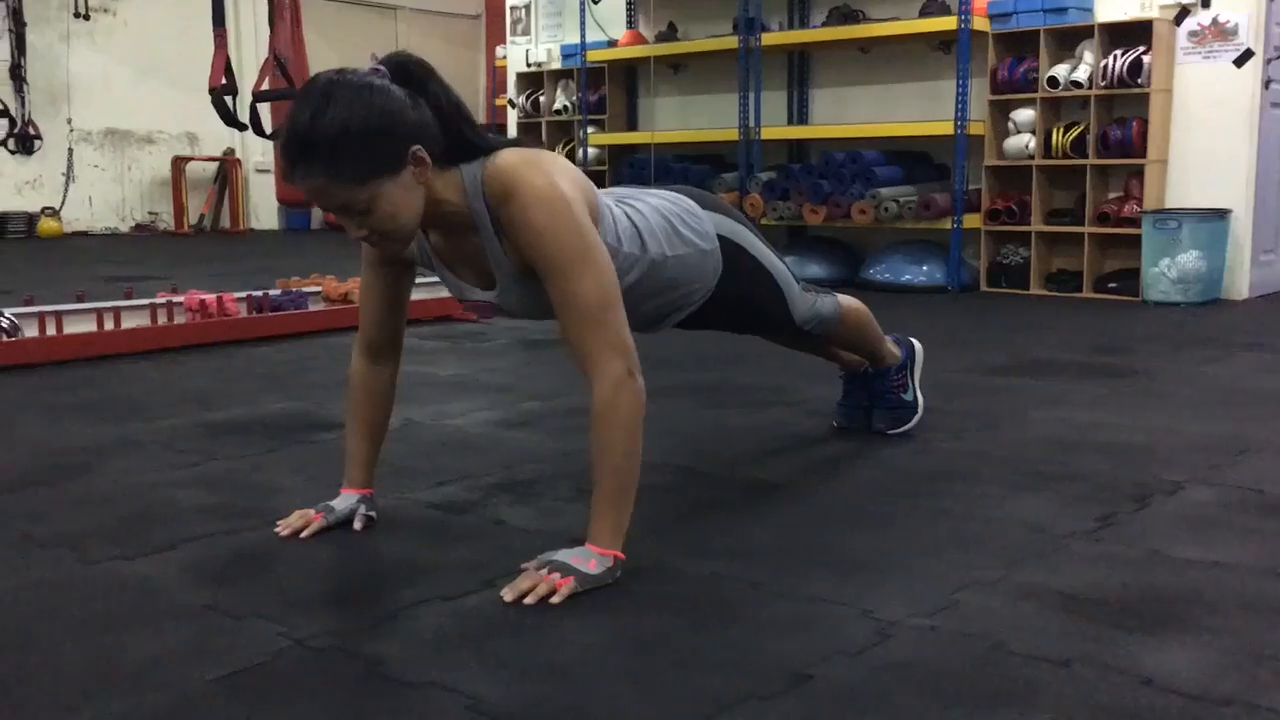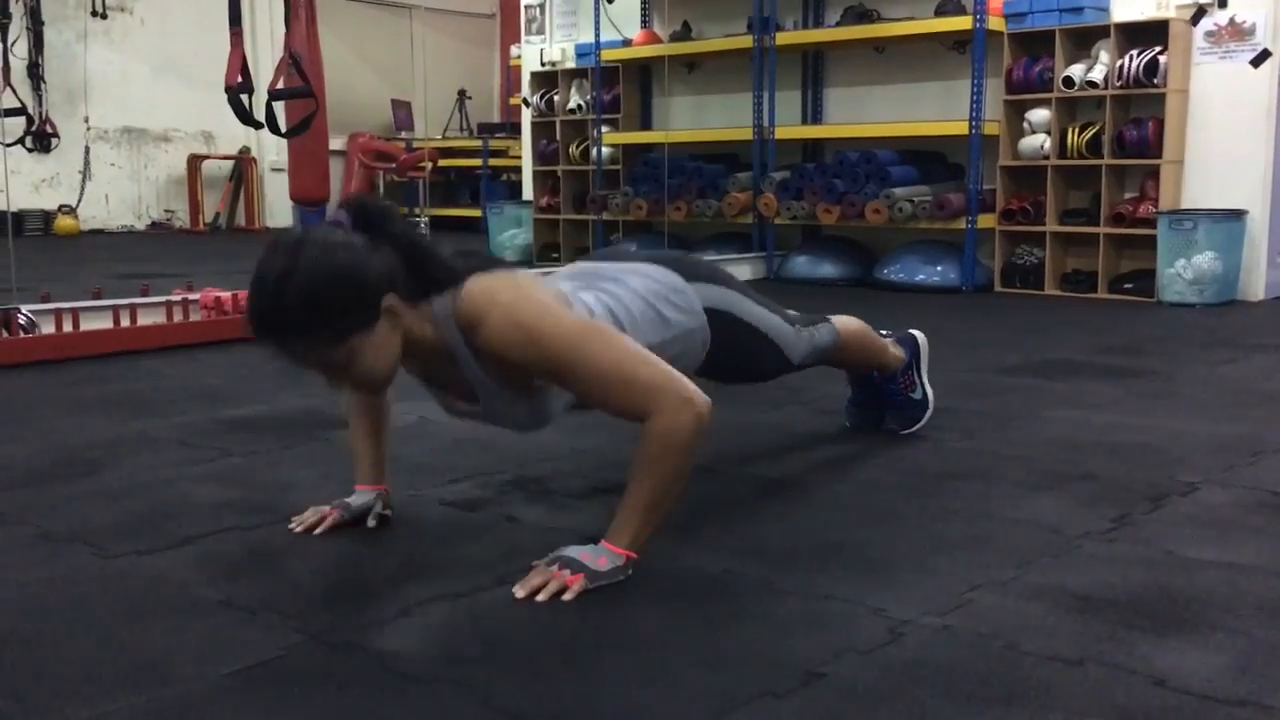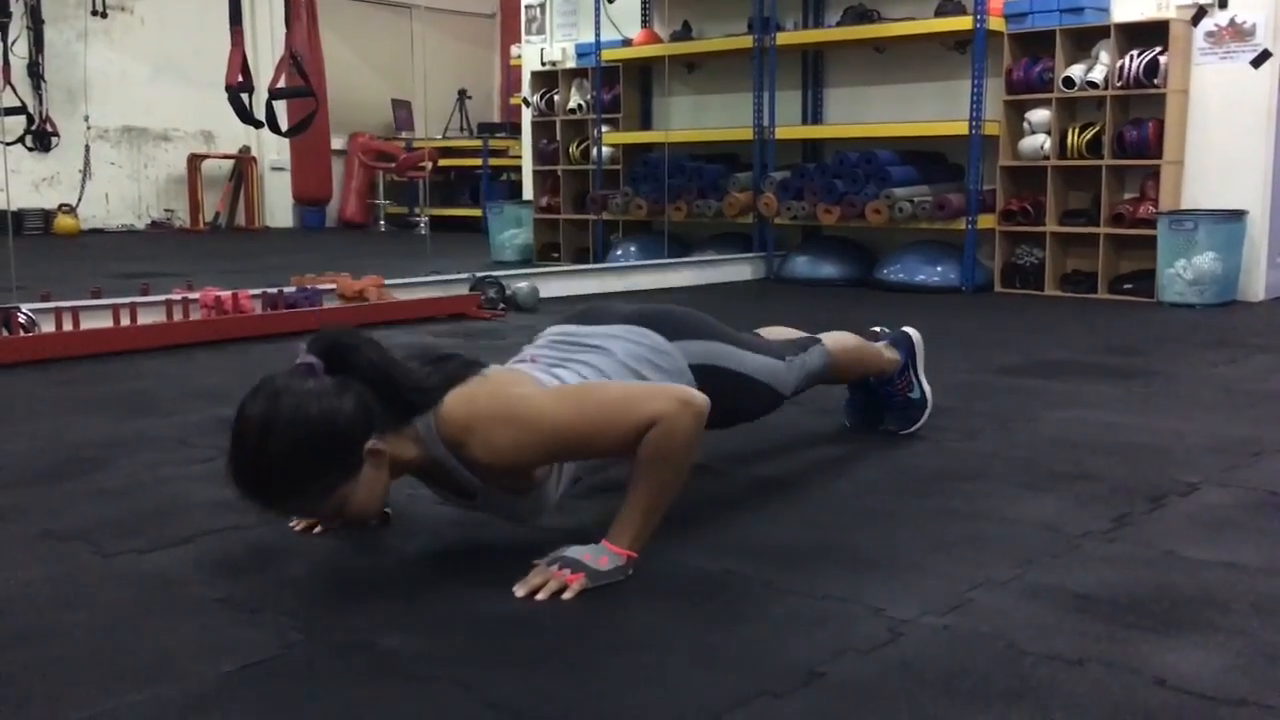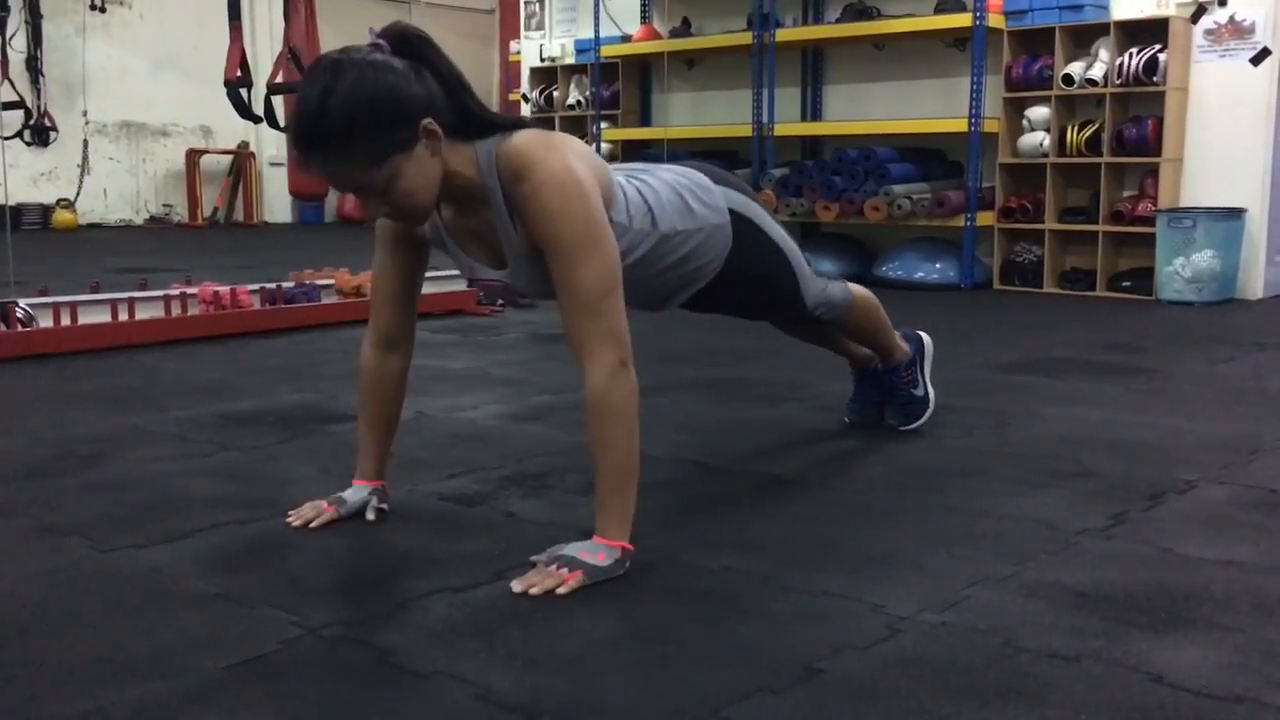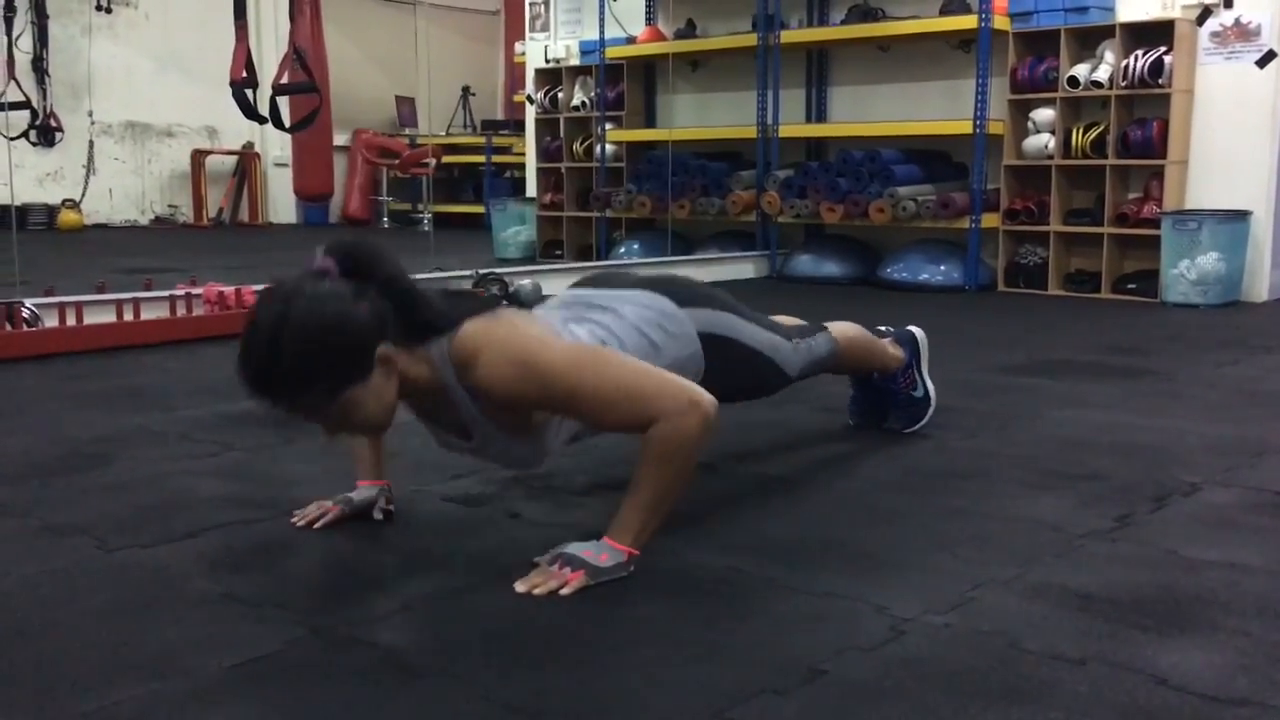
dt=1s
person 1, frame 1
left shoulder: (531, 196)
right shoulder: (399, 206)
left elbow: (614, 374)
right elbow: (375, 356)
left wrist: (602, 549)
right wrist: (355, 489)
left hip: (699, 248)
right hip: (633, 259)
left knee: (803, 315)
right knee: (786, 332)
left ankle: (891, 361)
right ankle: (858, 374)
person 1, frame 2
left shoulder: (502, 318)
right shoulder: (381, 305)
left elbow: (684, 407)
right elbow: (369, 392)
left wrist: (617, 550)
right wrist: (368, 486)
left hip: (684, 311)
right hip: (609, 291)
left knee: (806, 346)
right knee: (793, 352)
left ankle: (896, 354)
right ankle: (864, 389)
person 1, frame 3
left shoulder: (483, 432)
right shoulder: (374, 406)
left elbow: (686, 408)
left wrist: (618, 549)
right wrist: (346, 498)
left hip: (667, 363)
right hip: (584, 346)
left knee: (790, 368)
right knee: (763, 350)
left ankle: (891, 355)
right ankle: (879, 354)
person 1, frame 4
left shoulder: (543, 174)
right shoulder: (411, 188)
left elbow: (609, 363)
right elbow: (387, 343)
left wrist: (611, 542)
right wrist: (366, 483)
left hip: (711, 227)
right hip: (653, 256)
left knee: (812, 305)
right knee: (789, 320)
left ankle: (901, 355)
right ankle: (868, 366)
person 1, frame 5
left shoulder: (495, 359)
right shoulder: (380, 337)
left elbow: (689, 405)
left wrist: (619, 545)
right wrist: (369, 480)
left hip: (677, 333)
right hip: (597, 313)
left knee: (803, 355)
right knee: (777, 346)
left ankle: (894, 353)
right ankle: (883, 347)
